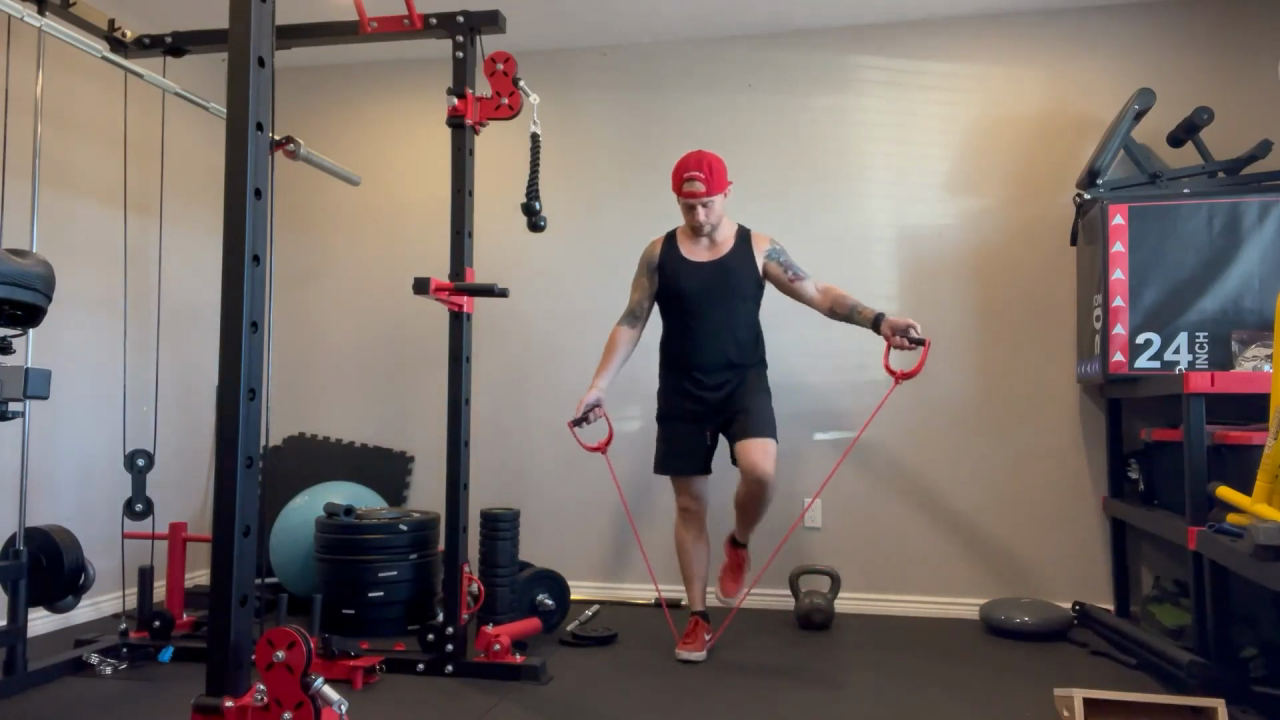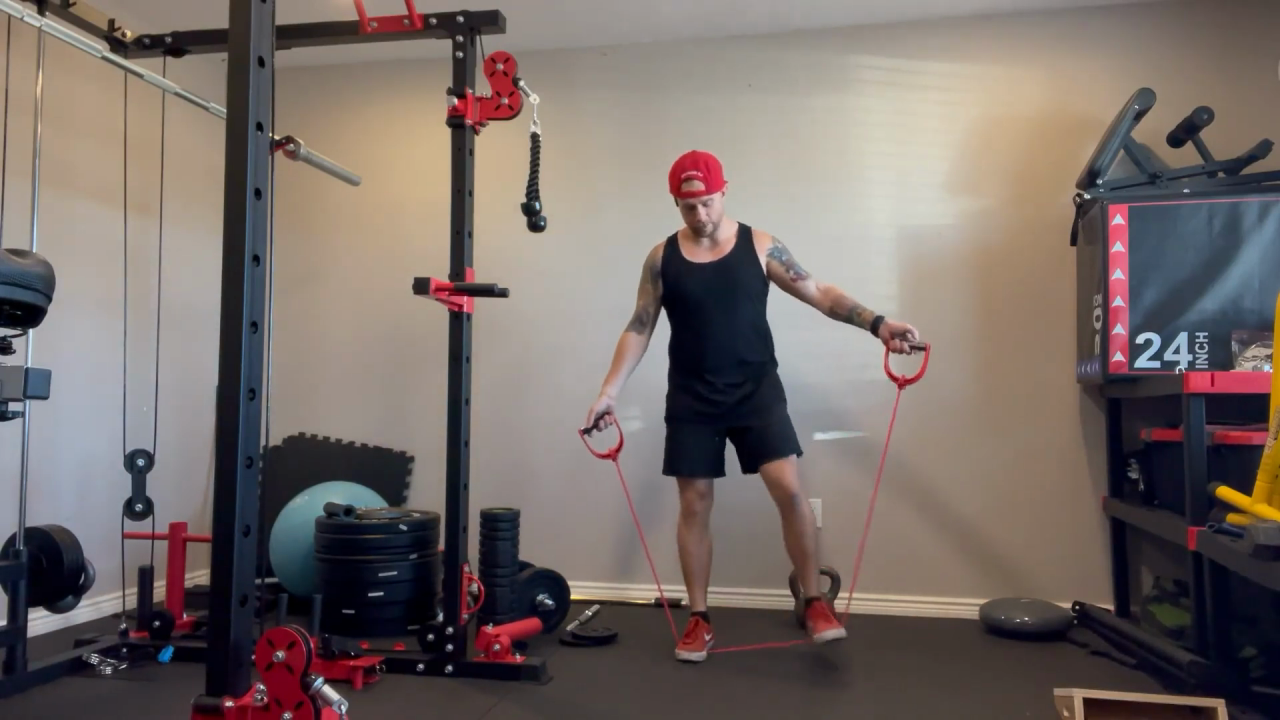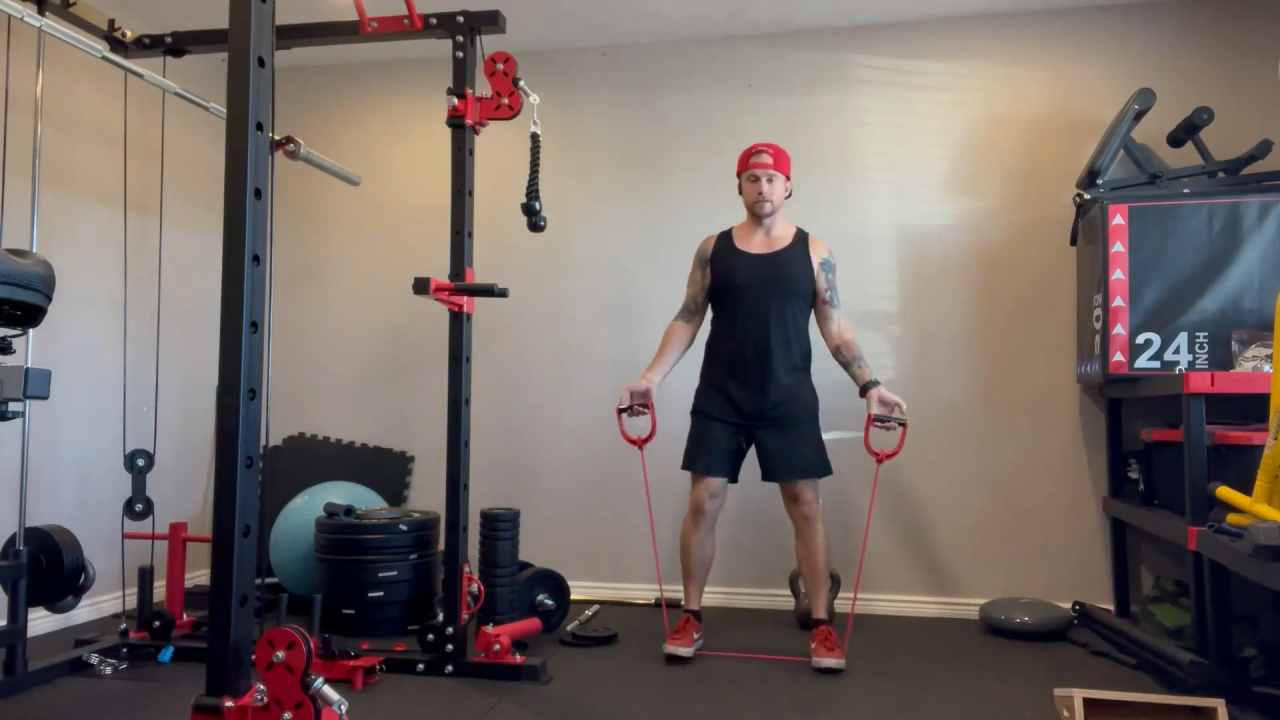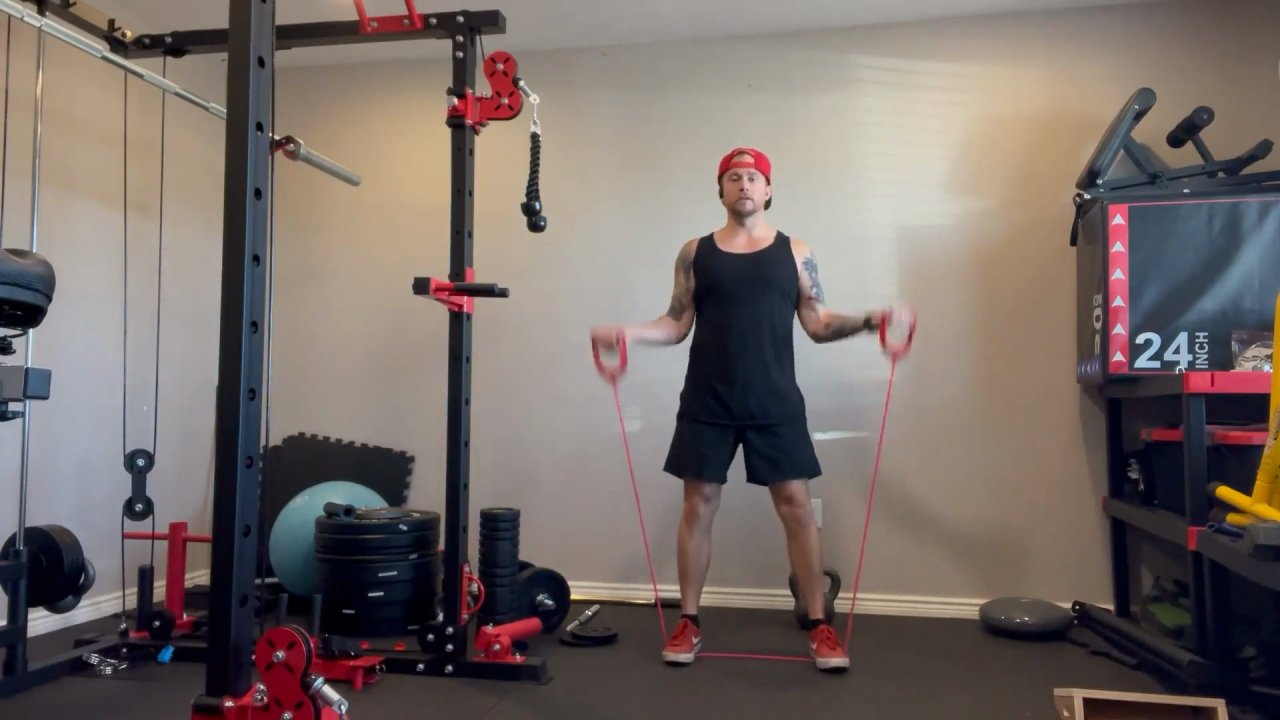
dt=0.5s
person 1, frame 1
left shoulder: (758, 247)
right shoulder: (659, 253)
left elbow: (817, 293)
right elbow: (631, 323)
left wrist: (878, 320)
right wrist: (598, 386)
left hip: (744, 381)
right hip: (682, 393)
left knee: (760, 469)
right knee: (689, 502)
left ankle: (736, 546)
right ankle: (698, 619)
person 1, frame 2
left shoulder: (760, 246)
right shoulder: (662, 258)
left elbow: (817, 292)
right elbow: (639, 329)
left wrist: (877, 323)
right wrist: (608, 393)
left hip: (756, 386)
right hip: (691, 397)
left knee: (788, 487)
right knee: (694, 504)
left ankle: (815, 601)
right ankle: (699, 619)
person 1, frame 3
left shoulder: (813, 251)
right shoulder: (713, 249)
left elbow: (836, 328)
right elbow: (688, 320)
left wrist: (869, 386)
right wrist: (650, 377)
left hip: (789, 401)
right hip: (720, 399)
left knee: (805, 506)
right knee: (702, 503)
left ankle: (821, 626)
right ankle: (690, 617)
person 1, frame 4
left shoulder: (795, 252)
right shoulder: (695, 252)
left elbow: (817, 323)
right elbow: (678, 323)
left wrist: (866, 322)
right wrist: (629, 333)
left hip: (776, 403)
right hip: (707, 402)
left knee: (796, 507)
right knee: (698, 507)
left ankle: (819, 626)
right ankle: (689, 622)
